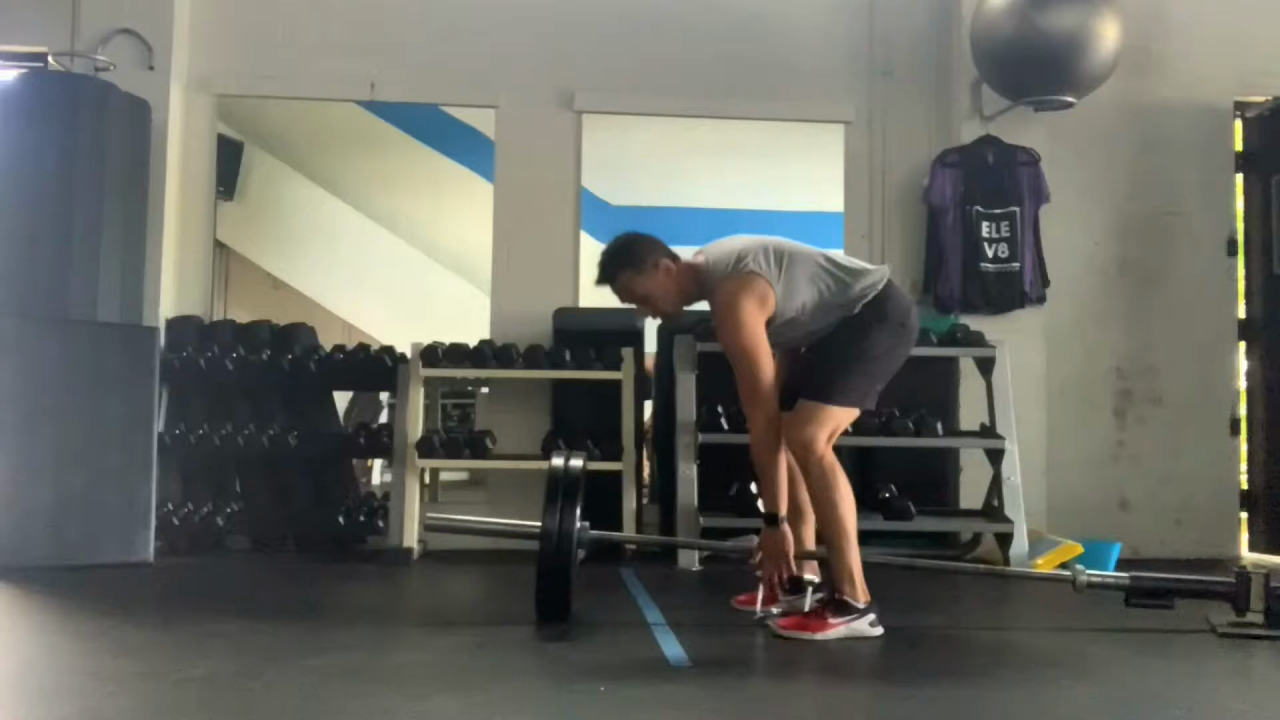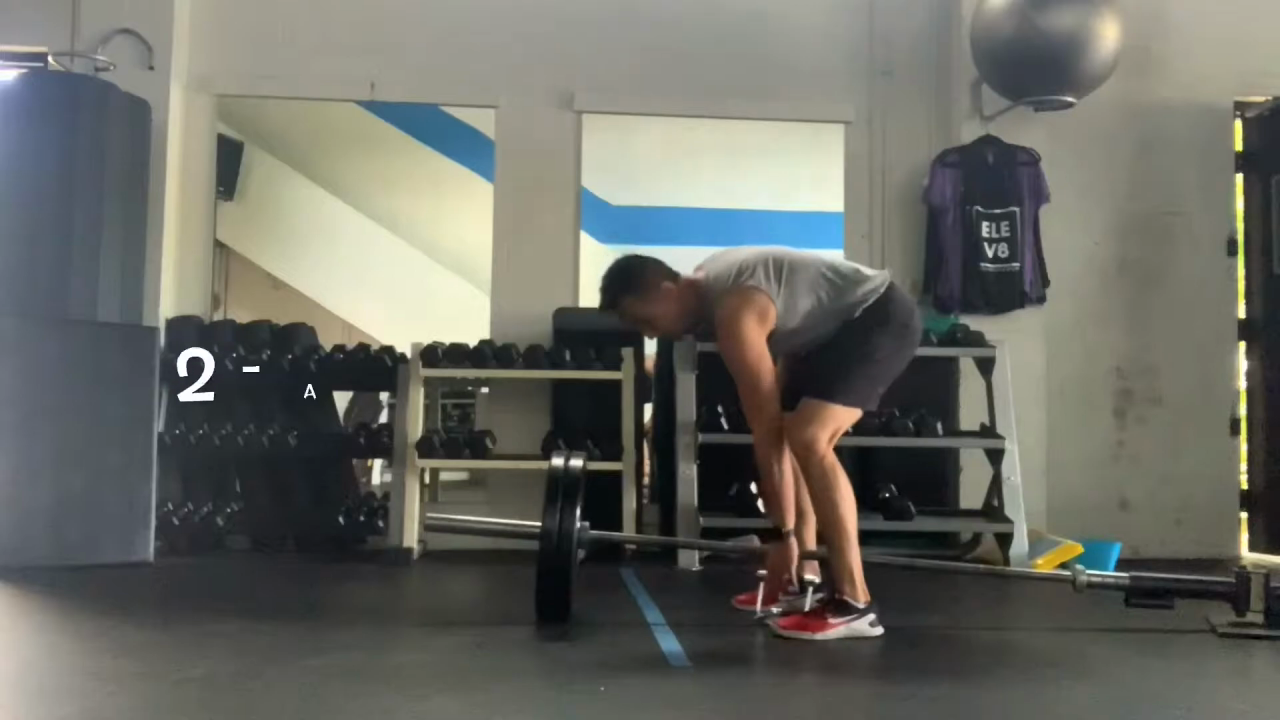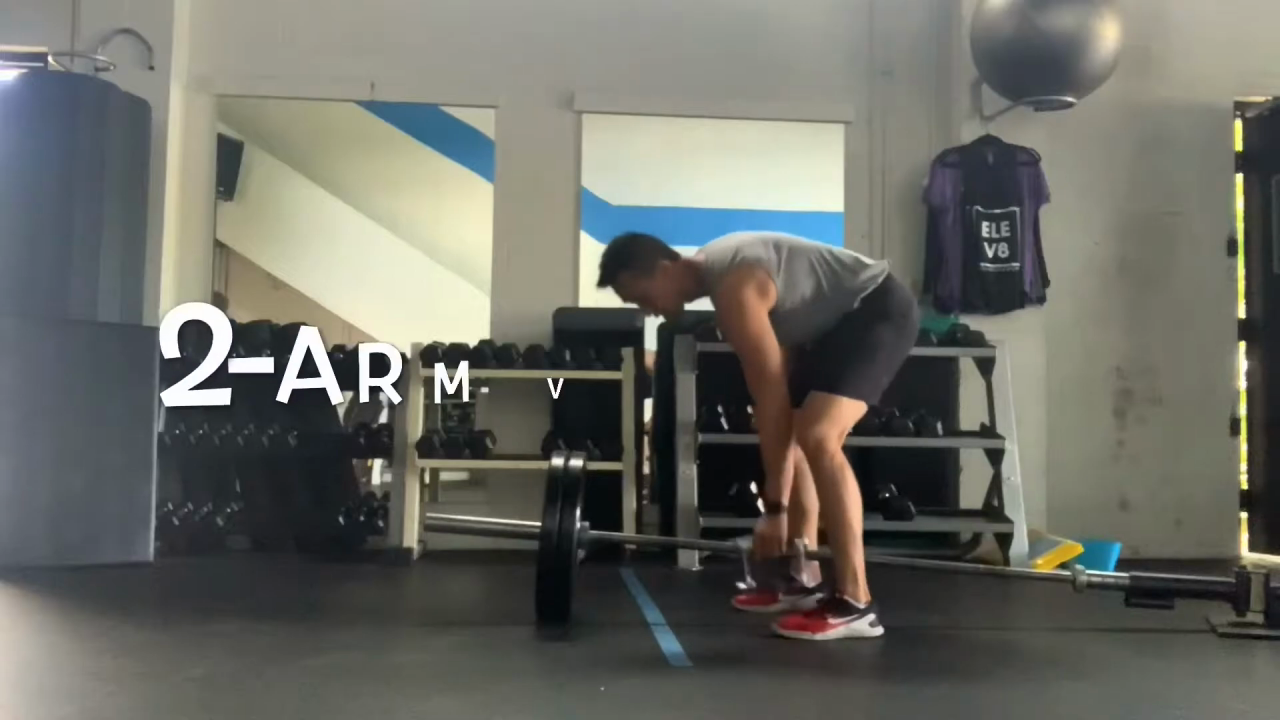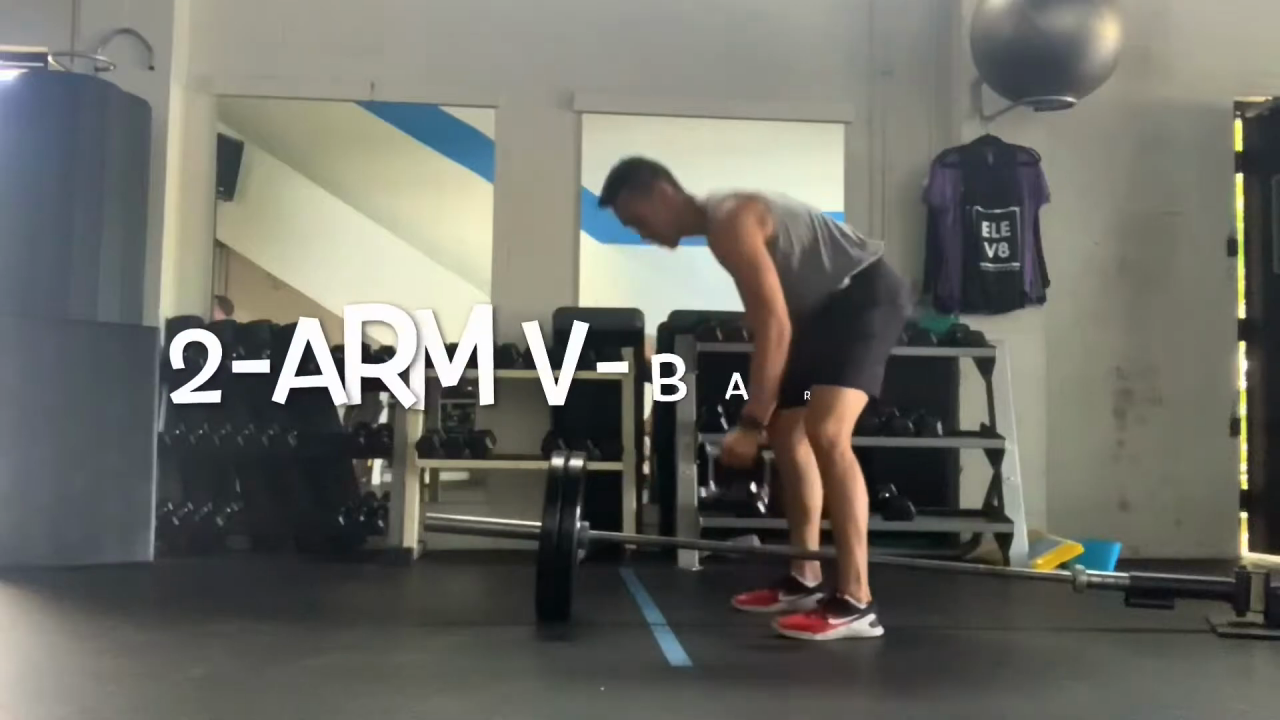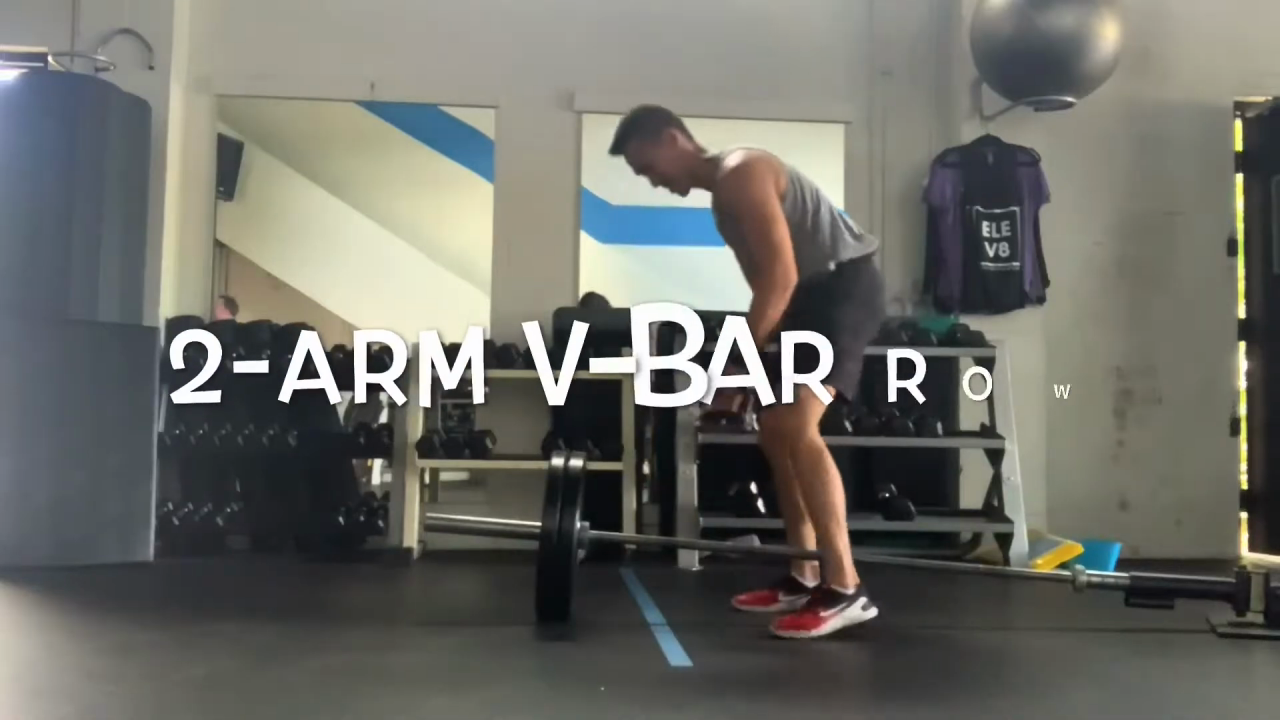
dt=0.2s
person 1, frame 1
left shoulder: (733, 298)
right shoulder: (705, 266)
left elbow: (761, 416)
left wrist: (774, 521)
left hip: (878, 315)
right hip: (842, 318)
left knee: (806, 438)
right knee: (789, 435)
left ankle: (853, 603)
right ankle: (802, 577)
person 1, frame 2
left shoulder: (734, 314)
right shoulder: (706, 282)
left elbow: (765, 429)
left wrist: (782, 535)
left hip: (881, 319)
right hip: (843, 323)
left knee: (807, 438)
right knee: (791, 433)
left ankle: (853, 603)
right ankle: (804, 578)
person 1, frame 3
left shoulder: (733, 290)
right shoulder: (709, 266)
left elbow: (772, 398)
left wrist: (775, 511)
left hip: (877, 312)
right hip: (838, 319)
left knee: (816, 436)
right knee: (791, 433)
left ankle: (854, 603)
right ankle: (804, 579)
person 1, frame 4
left shoulder: (729, 222)
right shoulder: (715, 222)
left elbow: (774, 326)
right elbow: (772, 319)
left wrist: (752, 424)
left hip: (865, 294)
right hip: (827, 302)
left knee: (826, 433)
right knee: (787, 432)
left ankle: (855, 602)
right ankle: (804, 578)
person 1, frame 5
left shoulder: (741, 173)
right shoulder: (719, 195)
left elbow: (781, 273)
right elbow: (765, 279)
left hip: (844, 287)
right hip: (811, 295)
left knee: (796, 429)
right knee: (776, 431)
left ankle: (845, 589)
right ankle: (803, 576)
